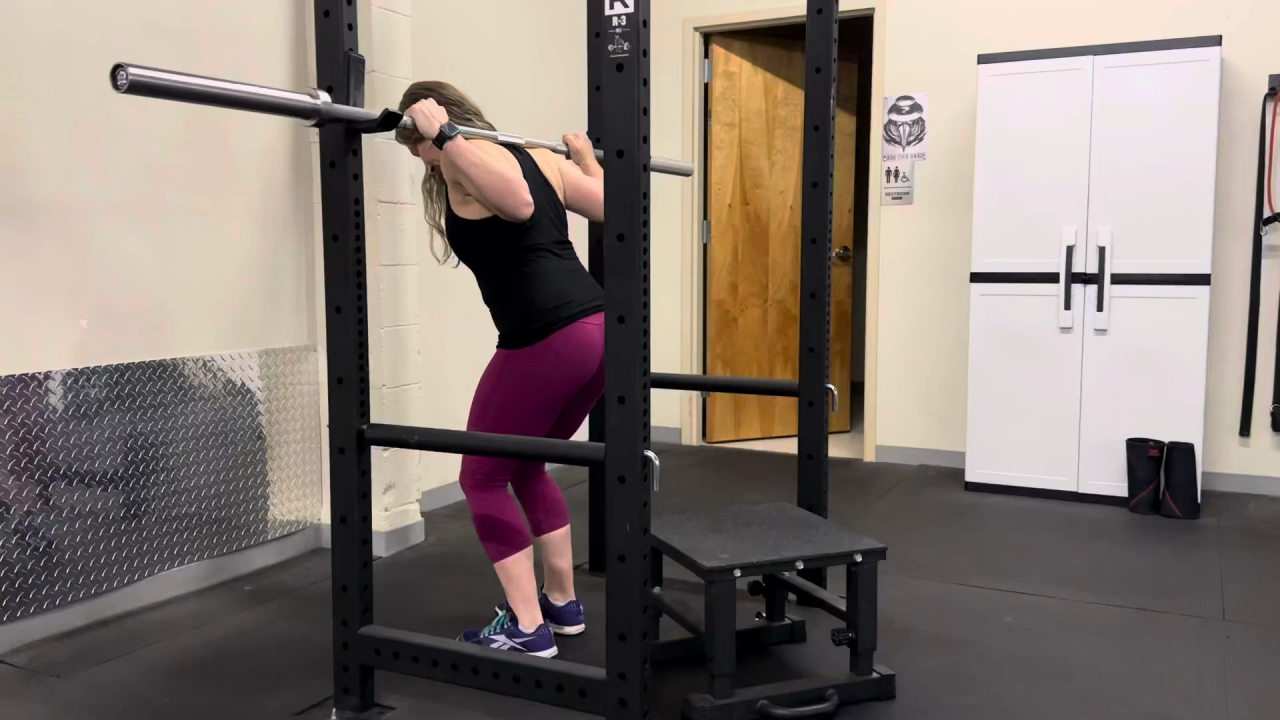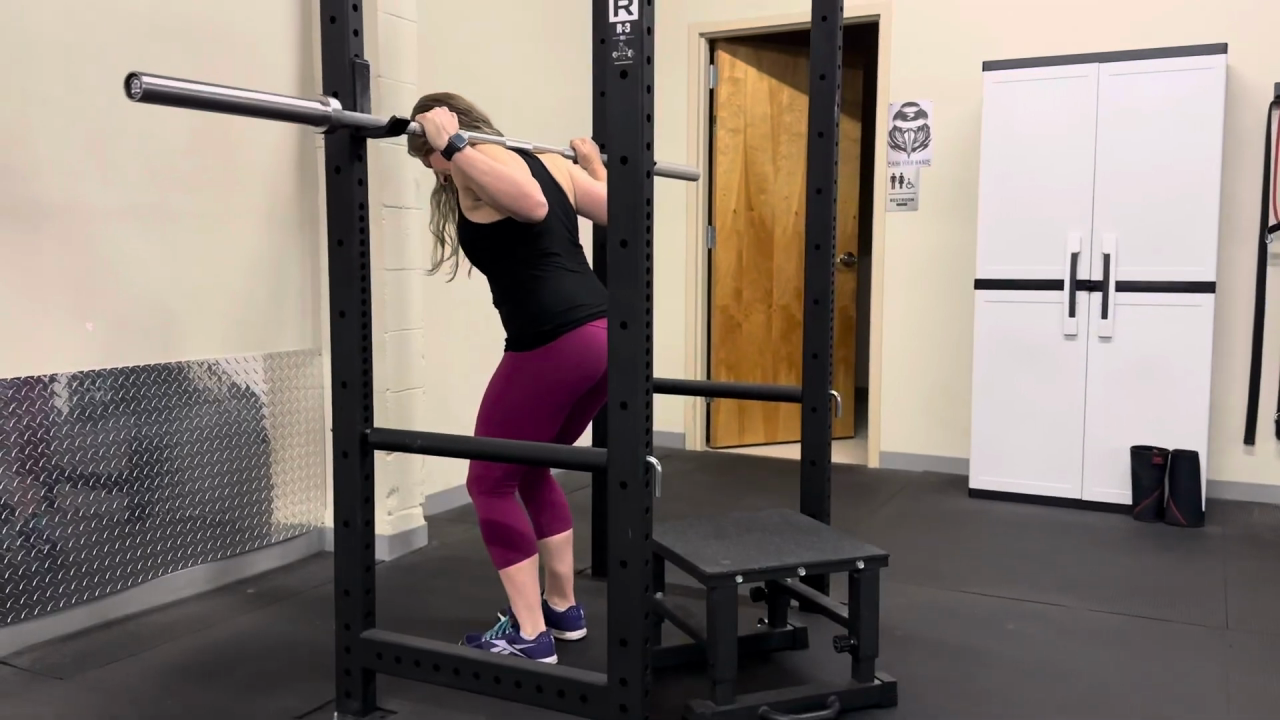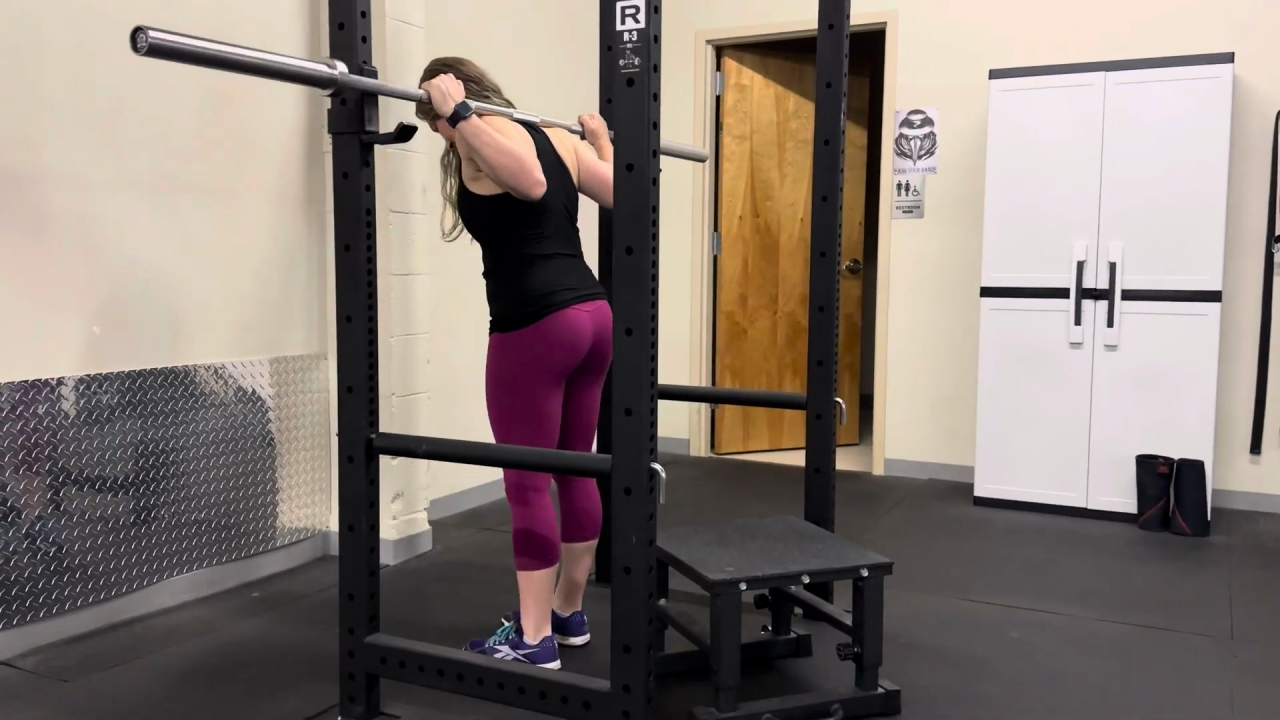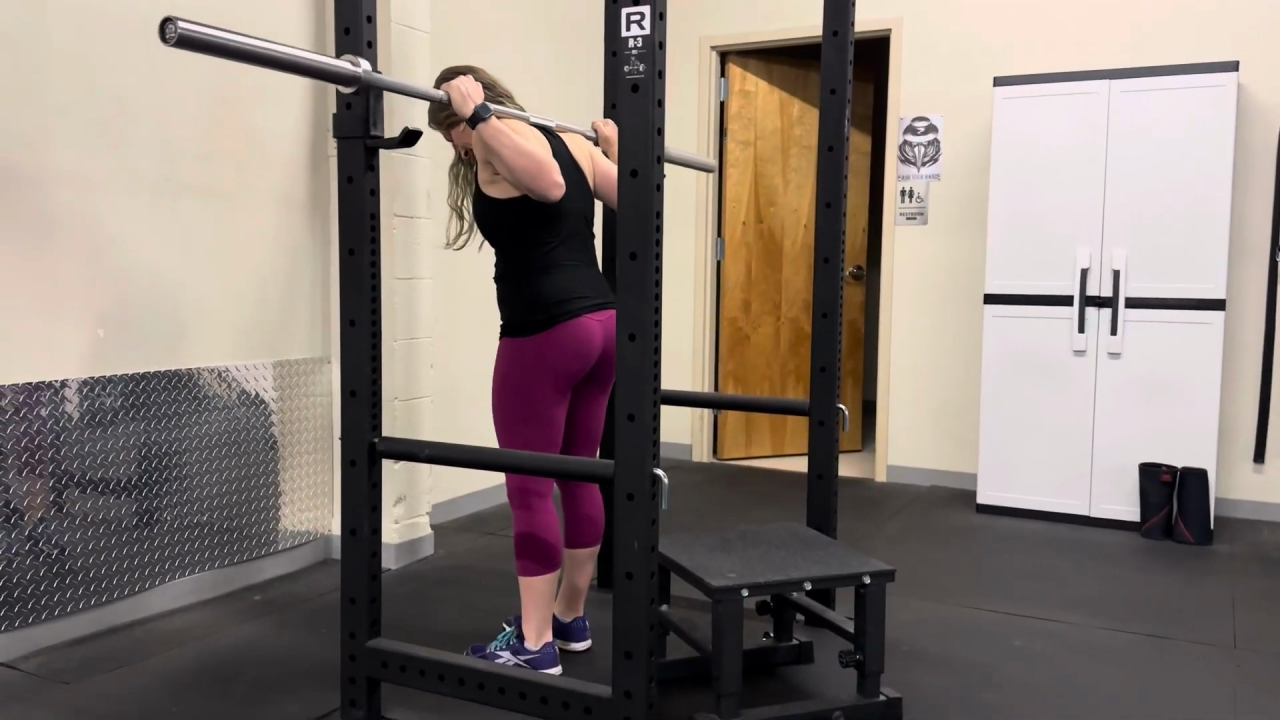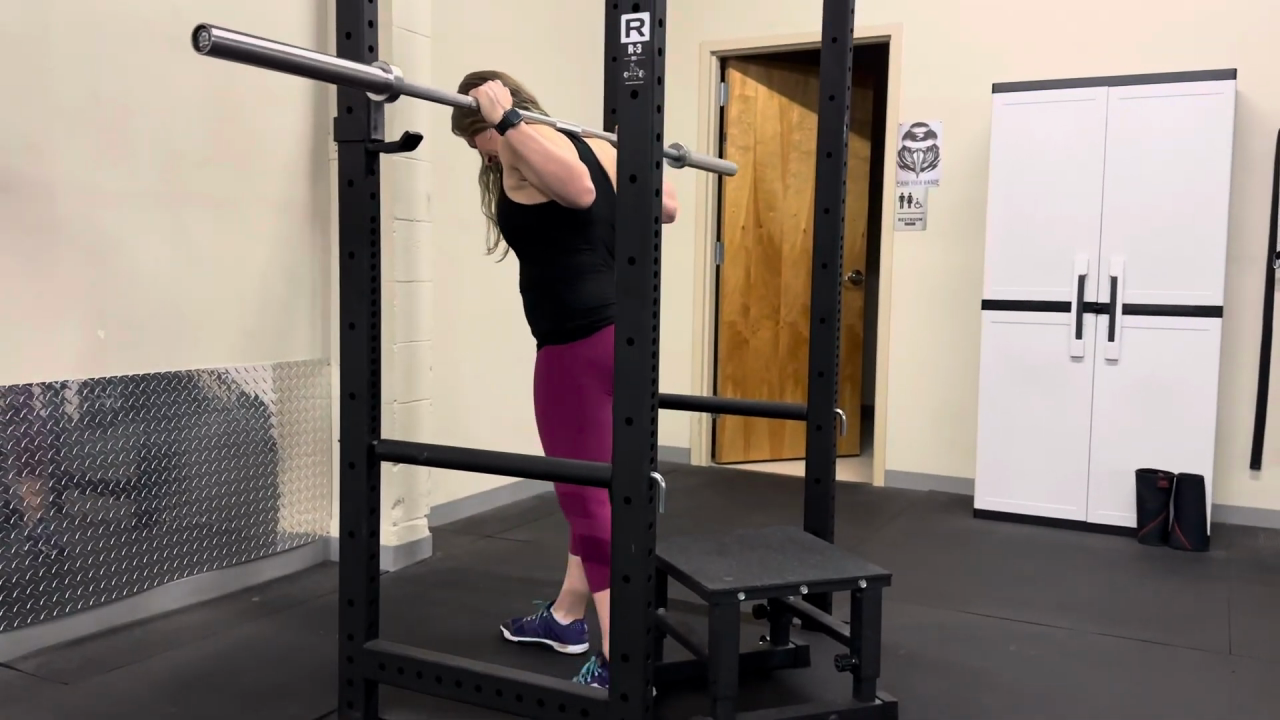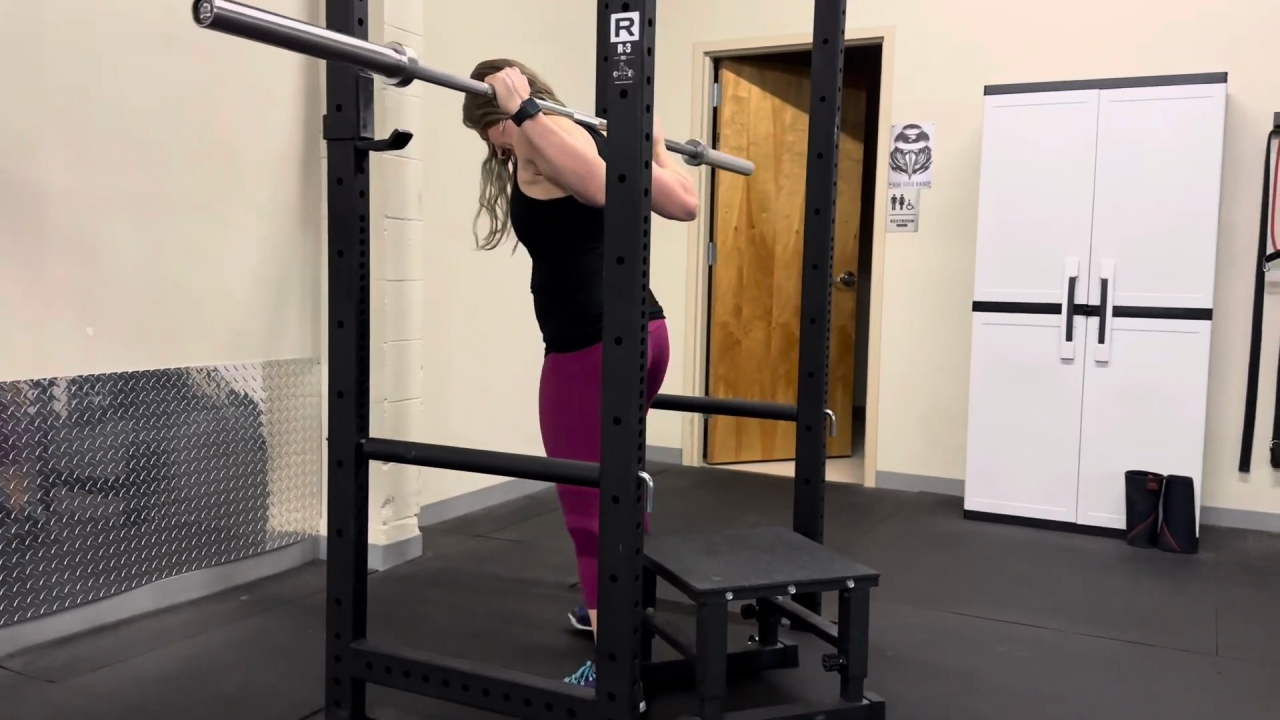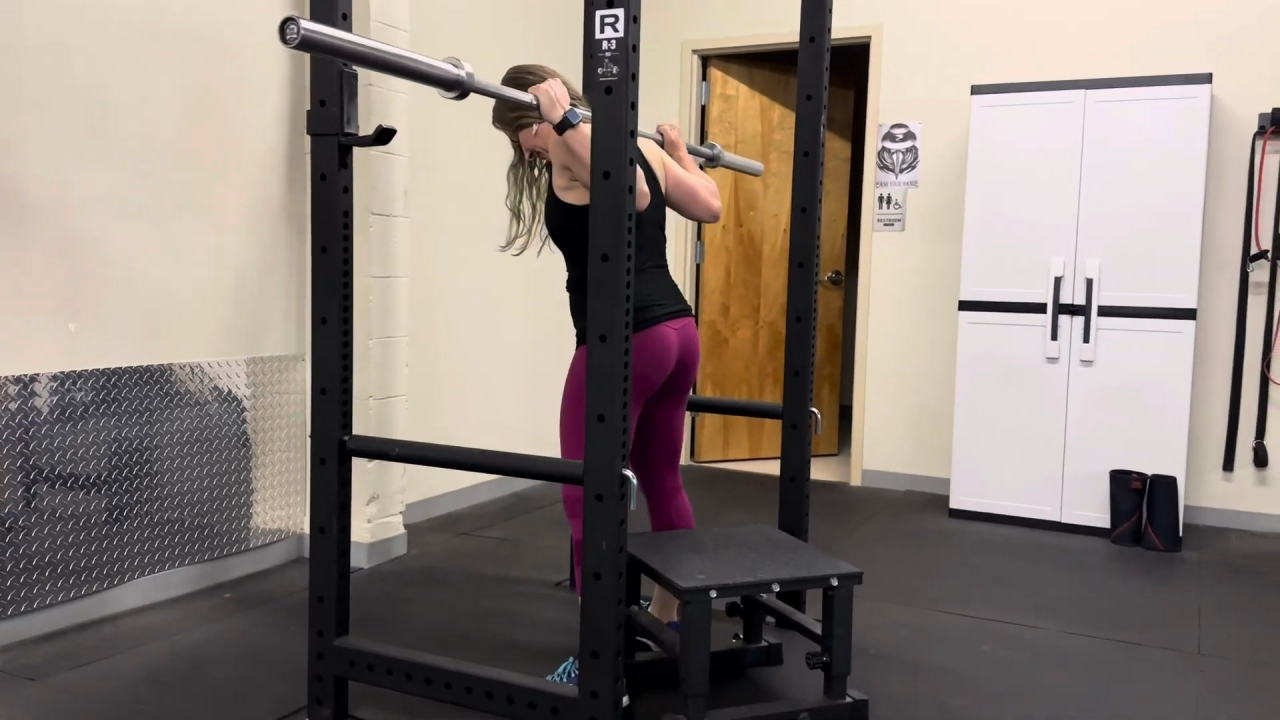
dt=0.5s
person 1, frame 1
left shoulder: (461, 158)
right shoulder: (540, 155)
left elbow: (518, 204)
right elbow: (613, 208)
left wrist: (441, 135)
right wrist: (587, 159)
left hip: (546, 343)
right hip: (598, 330)
left knee: (483, 479)
right knee: (525, 468)
left ankle: (526, 628)
right ankle: (563, 601)
person 1, frame 2
left shoulder: (473, 164)
right shoulder: (548, 160)
left elbow: (532, 206)
left wrist: (450, 145)
right wrist: (595, 166)
left hip: (553, 346)
right hip: (602, 335)
left knee: (490, 483)
right knee: (530, 471)
left ankle: (529, 634)
right ankle: (563, 606)
person 1, frame 3
left shoulder: (481, 134)
right shoulder: (557, 136)
left elbow: (528, 181)
left wrist: (457, 114)
right wrist: (601, 141)
left hip: (534, 328)
right hip: (592, 317)
left knee: (529, 485)
right knee: (575, 473)
left ankle: (534, 639)
right ankle: (569, 612)
person 1, frame 4
left shoulder: (497, 139)
right shoulder: (571, 141)
left elbow: (547, 184)
left wrist: (477, 114)
right wrist: (613, 147)
left hip: (545, 336)
right hip: (602, 324)
left knee: (529, 489)
right knee: (579, 478)
left ankle: (534, 643)
right ankle: (570, 617)
person 1, frame 5
left shoulder: (522, 146)
right shoulder: (596, 145)
left elbow: (577, 190)
right elbow: (666, 206)
left wrist: (506, 121)
left hip: (579, 343)
right hip: (622, 334)
left knee: (587, 499)
right knee: (590, 488)
right ankle: (566, 616)
person 1, frame 6
left shoulder: (539, 138)
right shoulder: (604, 137)
left elbow: (596, 187)
right elbow: (685, 203)
left wrist: (524, 110)
right wrist: (658, 148)
left hip: (590, 350)
right hip: (646, 333)
left knee: (588, 508)
person 1, frame 7
left shoulder: (575, 148)
right shoulder: (640, 145)
left elbow: (626, 187)
right elbow: (709, 205)
left wrist: (565, 121)
right wrist: (679, 151)
left hip: (624, 343)
right hip: (677, 332)
left knee: (587, 499)
right knee: (663, 483)
right ankle: (670, 614)
